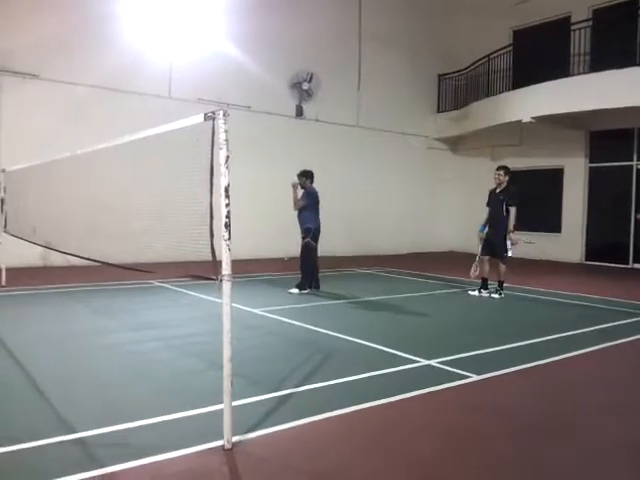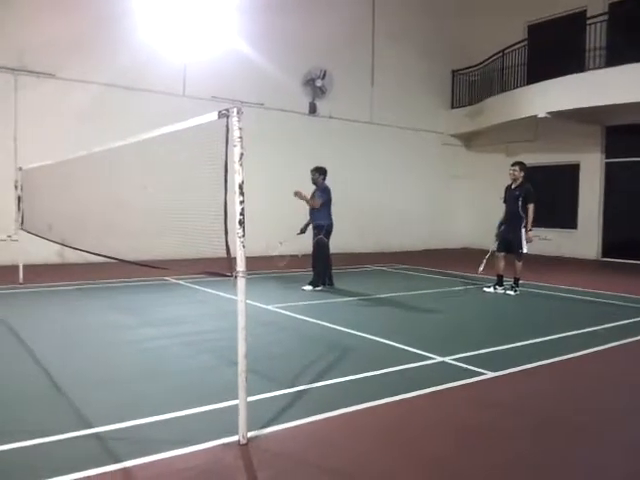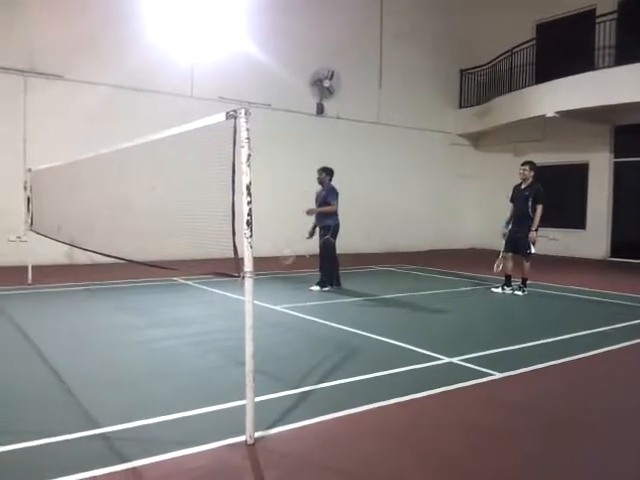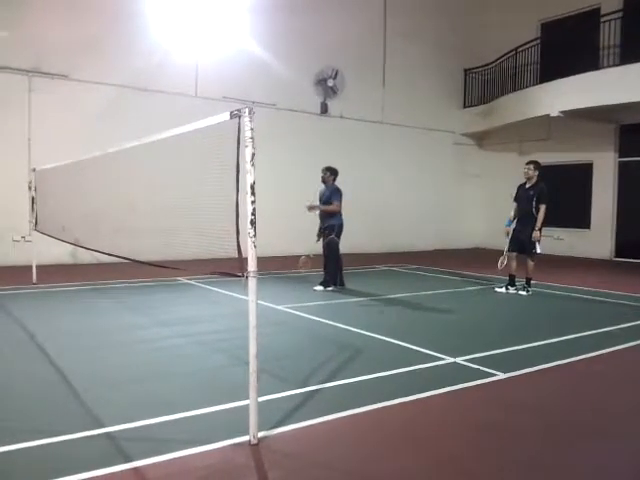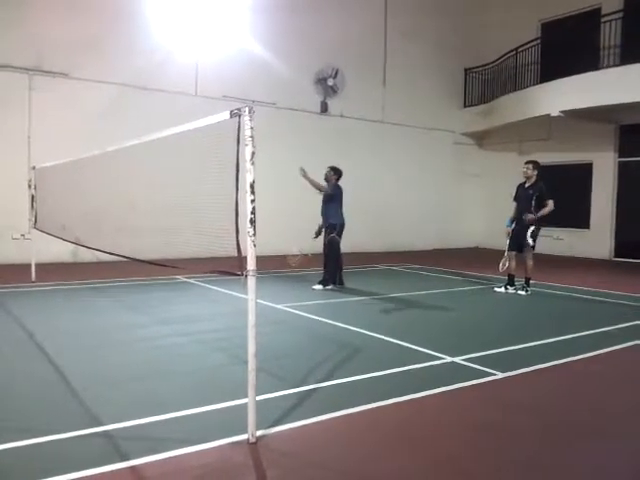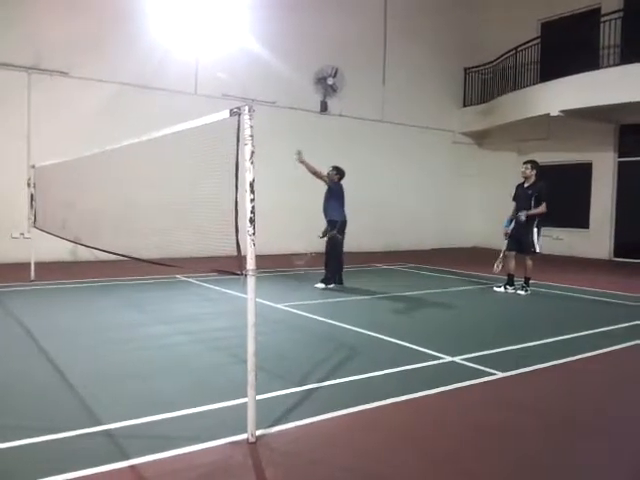
dt=0.3s
person 1, frame 1
left shoulder: (510, 192)
right shoulder: (492, 192)
left elbow: (512, 212)
left wrist: (511, 232)
right wrist: (482, 229)
left hip: (503, 232)
right hip: (490, 231)
left knee: (501, 260)
right knee: (484, 257)
left ankle: (500, 289)
right ankle: (484, 288)
person 1, frame 2
left shoulder: (526, 188)
right shoulder: (508, 188)
left elbow: (530, 209)
left wrist: (529, 229)
right wrist: (499, 226)
left hip: (519, 229)
right hip: (506, 228)
left knee: (518, 257)
right knee: (499, 254)
left ankle: (515, 286)
right ankle: (499, 284)
person 1, frame 3
left shoulder: (536, 189)
right shoulder: (516, 188)
left elbow: (539, 210)
left wrist: (534, 229)
right wrist: (506, 226)
left hip: (527, 229)
right hip: (514, 228)
left knee: (525, 257)
right knee: (507, 254)
left ankle: (523, 286)
right ankle: (507, 285)
person 1, frame 4
left shoulder: (541, 188)
right shoulder: (521, 187)
left elbow: (542, 210)
left wrist: (537, 229)
right wrist: (509, 224)
left hip: (531, 229)
right hip: (518, 227)
left knee: (530, 257)
right knee: (511, 254)
left ankle: (527, 286)
right ankle: (511, 285)
person 1, frame 5
left shoulder: (540, 187)
right shoulder: (520, 187)
left elbow: (550, 206)
left wrist: (535, 216)
right wrist: (509, 224)
left hip: (531, 226)
right hip: (518, 226)
left knee: (528, 255)
right knee: (511, 254)
left ankle: (527, 286)
right ankle: (510, 284)
person 1, frame 6
left shoulder: (540, 187)
right shoulder: (519, 187)
left elbow: (543, 208)
left wrist: (527, 213)
right wrist: (508, 224)
left hip: (530, 227)
right hip: (517, 226)
left knee: (528, 256)
right knee: (509, 253)
left ankle: (526, 286)
right ankle: (510, 284)
person 2, frame 1
left shoulder: (310, 192)
right shoulder: (309, 192)
left elbow: (296, 206)
left wrist: (294, 190)
left hip: (310, 229)
right hip: (309, 229)
left knee: (306, 258)
right knee: (311, 258)
left ankle: (303, 286)
right ankle: (314, 284)
person 2, frame 2
left shoulder: (324, 189)
right shoulder: (318, 190)
left elbow: (316, 204)
left wrist: (302, 196)
right wrist: (306, 225)
left hip: (323, 226)
right hip: (319, 226)
left knee: (318, 255)
right knee: (323, 255)
left ankle: (316, 283)
right ankle: (327, 281)
person 2, frame 3
left shoulder: (331, 190)
right shoulder: (320, 191)
left elbow: (334, 208)
left wrist: (316, 209)
right wrist: (314, 227)
left hip: (330, 226)
right hip: (324, 226)
left knee: (325, 255)
right knee: (330, 255)
left ankle: (324, 283)
right ankle: (334, 281)
person 2, frame 4
left shoulder: (335, 190)
right shoulder: (323, 191)
left elbow: (336, 208)
left wrist: (318, 207)
right wrist: (320, 229)
left hip: (334, 226)
right hip: (327, 226)
left knee: (330, 255)
right knee: (333, 255)
left ankle: (327, 283)
right ankle: (338, 282)
person 2, frame 5
left shoulder: (335, 188)
right shoulder: (328, 189)
left elbow: (321, 188)
left wrist: (306, 177)
right wrist: (320, 226)
left hip: (336, 225)
right hip: (330, 225)
left knee: (330, 254)
right knee: (334, 254)
left ankle: (326, 282)
right ankle: (337, 281)
person 2, frame 6
left shoulder: (336, 186)
right shoulder: (333, 189)
left elbow: (318, 174)
left wrist: (303, 161)
right wrist: (327, 228)
left hip: (337, 223)
right hip: (334, 223)
left knee: (331, 252)
right knee: (336, 253)
left ankle: (328, 281)
right ankle: (337, 280)
